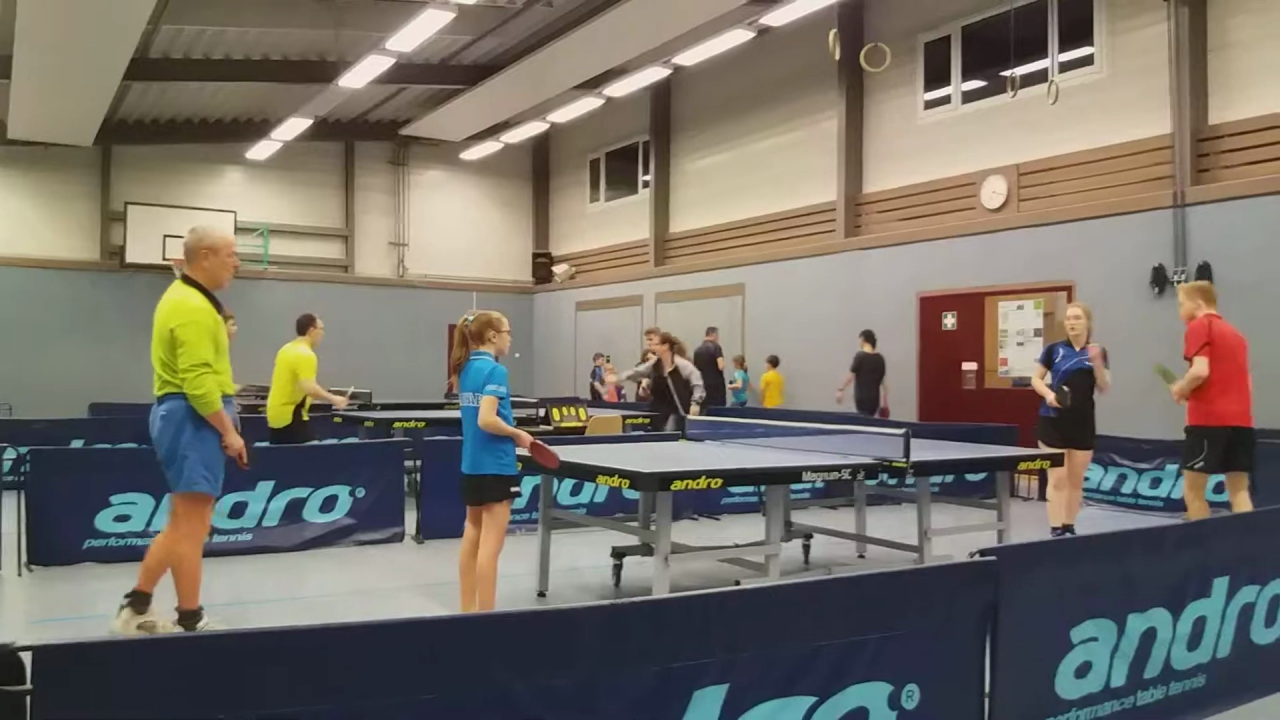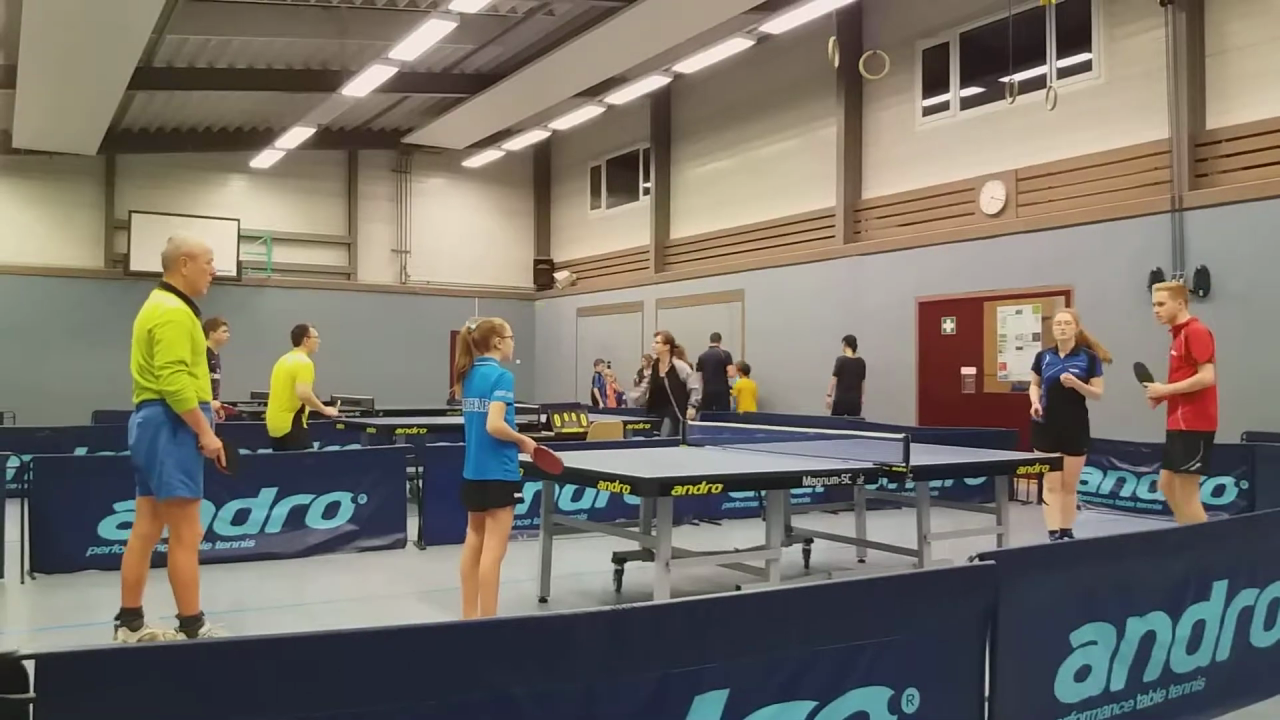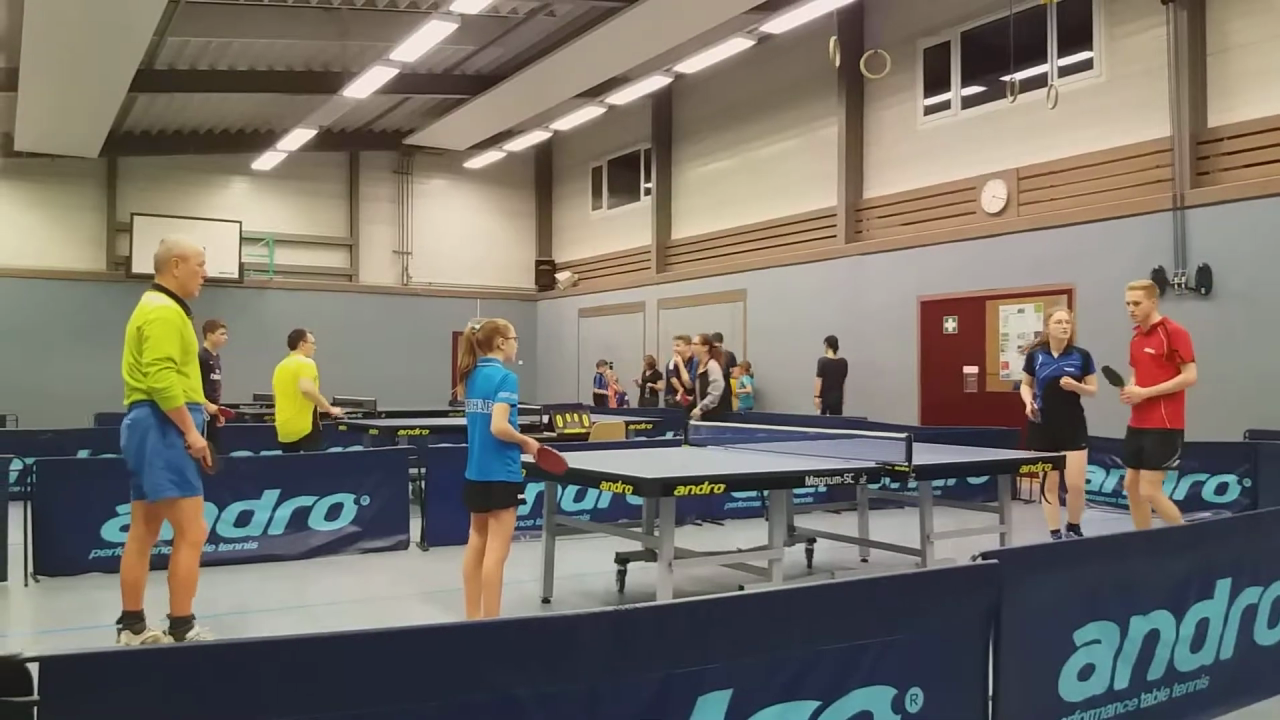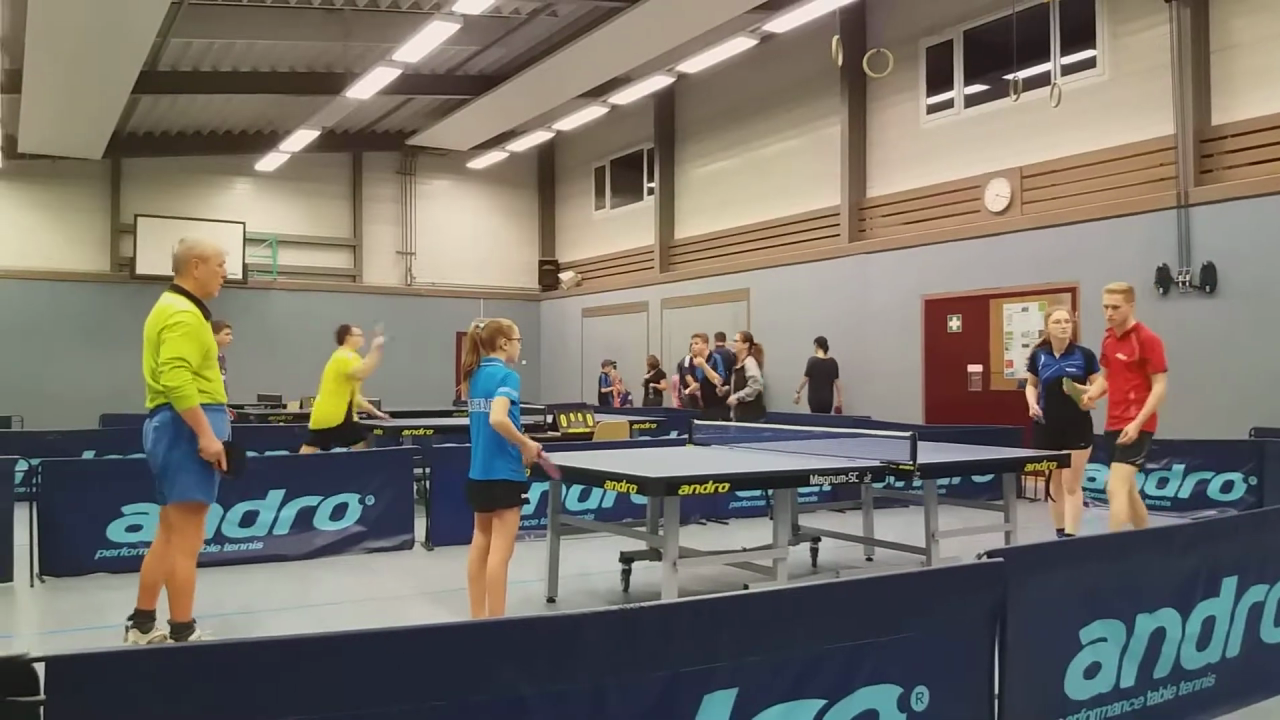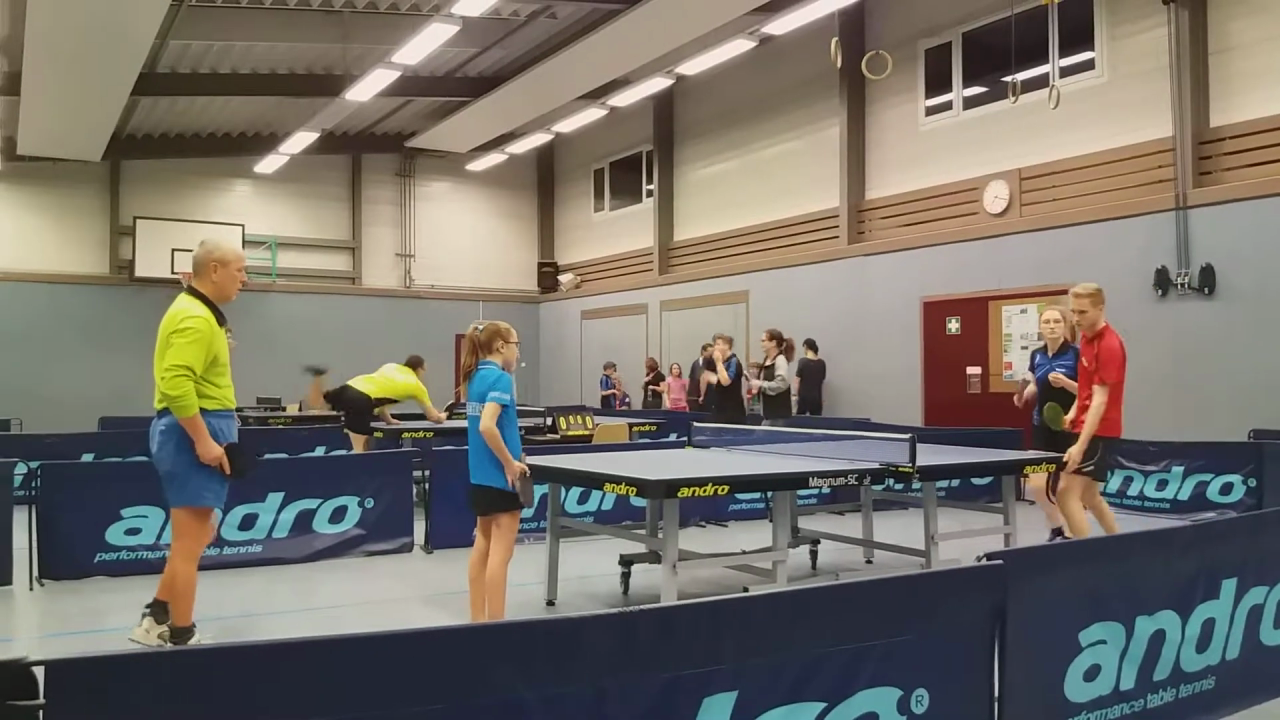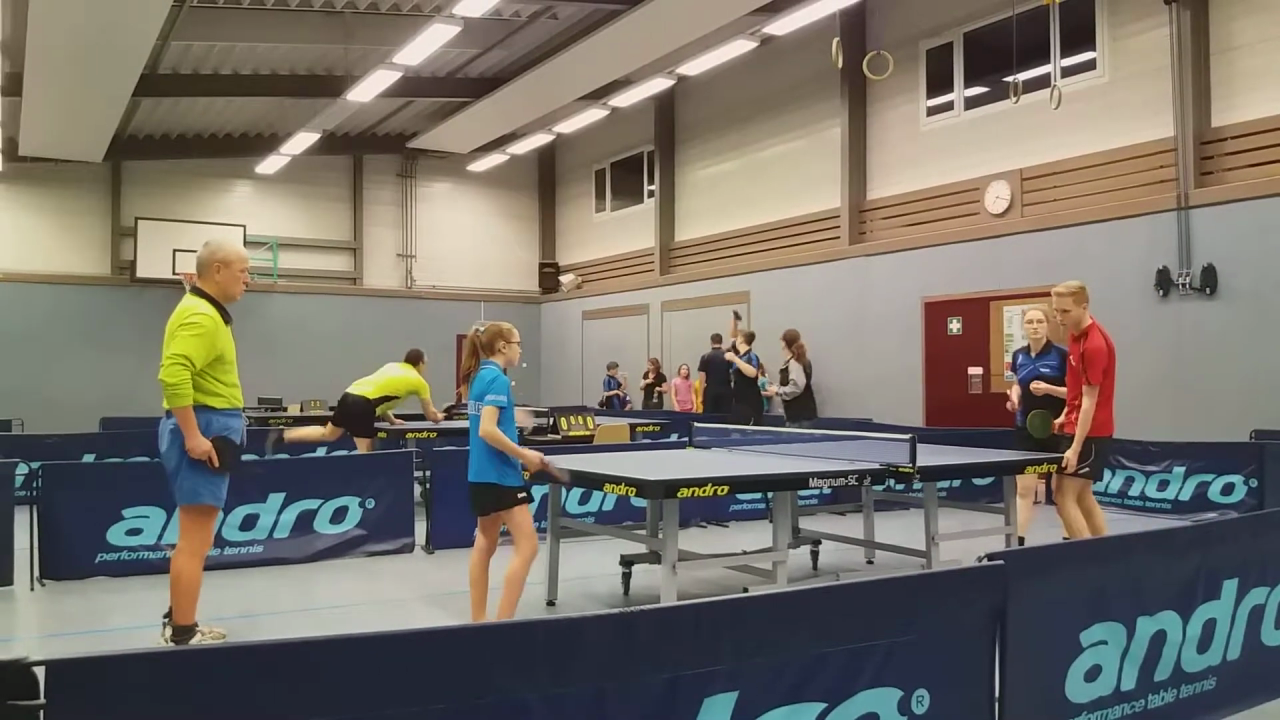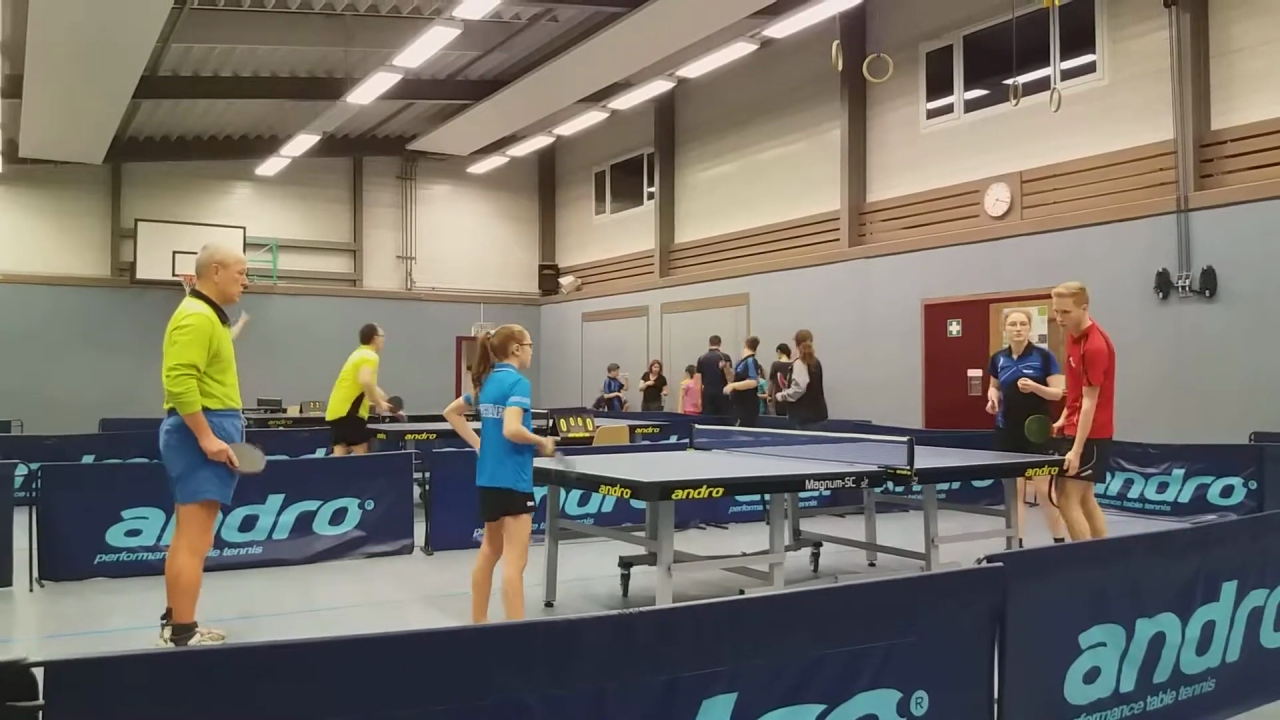
dt=0.4s
person 1, frame 1
left shoulder: (180, 296)
right shoulder: (194, 309)
right elbow: (198, 382)
left wrist: (222, 419)
right wrist: (227, 431)
left hip: (176, 415)
right hip: (194, 420)
left knee: (181, 523)
right knee: (192, 527)
left ankle: (135, 608)
right ankle: (189, 621)
person 1, frame 2
left shoulder: (161, 305)
right shoulder: (173, 311)
right elbow: (174, 383)
left wrist: (201, 423)
right wrist: (205, 432)
left hip: (156, 424)
right hip: (172, 426)
left knee: (146, 530)
right knee: (186, 535)
left ankle: (129, 624)
right ankle: (192, 628)
person 1, frame 3
left shoulder: (154, 307)
right shoulder: (164, 310)
right elbow: (161, 379)
left wrist: (189, 423)
right wrist: (191, 431)
left hip: (150, 426)
right hip: (163, 427)
left knee: (143, 534)
right knee: (192, 533)
left ankle: (132, 626)
right ankle: (181, 630)
person 1, frame 4
left shoulder: (173, 306)
right shoulder: (184, 314)
right elbow: (175, 379)
right wrist: (206, 434)
left hip: (179, 428)
right hip: (188, 430)
left knee: (168, 537)
right knee: (187, 541)
left ankle: (141, 625)
right ankle: (182, 635)
person 1, frame 5
left shoulder: (196, 311)
right shoulder: (195, 319)
right elbow: (176, 385)
right wrist: (203, 441)
left hip: (196, 432)
right hip: (194, 434)
left knee: (196, 536)
right knee: (189, 543)
left ankle: (157, 617)
right ankle: (180, 638)
person 1, frame 6
left shoulder: (204, 311)
right shoulder: (201, 316)
right elbow: (172, 374)
right wrist: (191, 434)
left hip: (207, 429)
right hip: (202, 431)
left knee: (190, 539)
right knee: (196, 542)
left ankle: (177, 623)
right ankle: (182, 637)
person 1, frame 7
left shoulder: (206, 315)
right shoulder: (197, 316)
right elbow: (179, 382)
right wrist: (207, 437)
left hip: (208, 431)
right hip: (202, 433)
left knee: (185, 536)
right knee: (196, 541)
left ankle: (173, 623)
right ankle: (182, 636)
person 2, frame 1
left shoulder: (466, 369)
right shoulder: (495, 370)
right elbow: (486, 419)
left wrist: (510, 433)
right wrist: (518, 434)
left hip: (471, 466)
right hip: (496, 467)
left knee: (472, 538)
right knee: (490, 545)
left ankle: (468, 609)
right ankle: (485, 613)
person 2, frame 2
left shoulder: (469, 376)
right shoulder: (501, 376)
right elbow: (495, 425)
left wrist: (513, 440)
right wrist: (522, 440)
left hip: (473, 471)
right hip: (498, 472)
left knee: (473, 544)
right knee: (493, 550)
left ankle: (470, 615)
right ankle: (487, 619)
person 2, frame 3
left shoulder: (472, 376)
right shoulder: (505, 377)
right elbow: (499, 427)
left wrist: (518, 440)
right wrist: (526, 442)
left hip: (475, 473)
right hip: (501, 474)
left knee: (476, 545)
right knee: (496, 552)
left ankle: (473, 617)
right ankle: (490, 621)
person 2, frame 4
left shoulder: (476, 375)
right shoulder: (507, 376)
right elbow: (498, 418)
right wrist: (526, 446)
left hip: (480, 472)
right hip: (505, 473)
left knee: (481, 544)
right knee: (500, 550)
left ankle: (478, 616)
right ankle: (495, 621)
person 2, frame 5
left shoulder: (475, 377)
right shoulder: (499, 378)
right elbow: (487, 426)
right wrist: (511, 464)
left hip: (480, 476)
right hip: (501, 476)
left knee: (483, 548)
right knee: (500, 554)
left ankle: (478, 620)
right ankle: (494, 624)
person 2, frame 6
left shoulder: (478, 376)
right shoulder: (497, 379)
right elbow: (487, 430)
left wrist: (511, 416)
right wrist: (525, 455)
left hip: (482, 475)
right hip: (501, 476)
left knee: (484, 545)
right knee: (527, 547)
left ankle: (478, 620)
right ankle: (504, 622)
person 2, frame 7
left shoulder: (486, 382)
right shoulder: (518, 382)
left elbow: (451, 412)
right elbow: (511, 430)
right wrist: (541, 441)
left hip: (488, 478)
right hip: (512, 481)
left knee: (489, 552)
right knee: (514, 560)
left ankle: (478, 623)
person 3, frame 1
left shoulder: (1198, 327)
right shoulder: (1234, 333)
left elbow: (1200, 371)
left wrist: (1180, 390)
left hip: (1208, 419)
right hip: (1240, 420)
left knee: (1194, 490)
right knee: (1239, 491)
person 3, frame 2
left shoulder: (1196, 332)
right shoulder: (1180, 334)
left elbow: (1206, 377)
left wrist: (1167, 390)
right wrist: (1163, 394)
left hip: (1192, 425)
right hip: (1180, 424)
left knee: (1184, 493)
right knee: (1167, 486)
person 3, frame 3
left shoulder: (1174, 333)
right shoulder: (1136, 337)
left elbow: (1189, 376)
left wrist: (1146, 392)
right wrist: (1130, 390)
left hip: (1164, 425)
right hip: (1138, 423)
left knee: (1151, 493)
right knee: (1132, 487)
person 3, frame 4
left shoulder: (1148, 339)
right shoulder: (1108, 338)
left elbow: (1160, 387)
left wrist: (1136, 424)
right wrist: (1091, 394)
left hip: (1136, 427)
right hip: (1116, 425)
left knee: (1116, 488)
right knee: (1128, 490)
person 3, frame 5
left shoulder: (1109, 345)
right shoulder: (1087, 337)
left elbow: (1100, 400)
left wrist: (1080, 445)
right wrist: (1073, 412)
left hip: (1097, 432)
right hip: (1086, 427)
left knee: (1067, 496)
right knee: (1089, 495)
person 3, frame 6
left shoulder: (1094, 344)
right shoulder: (1077, 334)
left elbow: (1089, 401)
left wrist: (1075, 448)
right wrist: (1064, 415)
left hip: (1089, 432)
right hip: (1077, 427)
left knee: (1064, 497)
right knee: (1083, 497)
person 3, frame 7
left shoulder: (1095, 346)
right shoulder: (1074, 335)
left elbow: (1090, 402)
left wrist: (1076, 451)
right wrist: (1064, 418)
left hip: (1090, 434)
right hip: (1076, 429)
left knee: (1067, 500)
right knee: (1084, 499)
person 4, frame 1
left shoulder: (1098, 352)
right shoulder: (1054, 350)
left elbow: (1104, 388)
right elbow: (1036, 379)
left wrist: (1098, 362)
right wrist: (1048, 394)
left hip: (1083, 422)
right hip: (1054, 421)
left knee: (1076, 481)
right knee: (1057, 480)
left ankle: (1069, 528)
right ankle: (1056, 530)
person 4, frame 2
left shoulder: (1089, 358)
right shoulder: (1043, 357)
left elbow: (1098, 394)
right elbow: (1034, 385)
left wrist: (1076, 383)
right wrist: (1035, 402)
left hip: (1076, 428)
right hip: (1046, 427)
left knee: (1070, 485)
right knee: (1051, 483)
left ankle: (1067, 533)
right ankle: (1055, 534)
person 4, frame 3
left shoulder: (1082, 356)
right shoulder: (1035, 356)
left elbow: (1093, 390)
right elbow: (1026, 384)
left wrist: (1075, 386)
right wrist: (1029, 402)
left hip: (1073, 427)
right hip: (1042, 427)
left knee: (1075, 485)
right knee: (1049, 484)
left ankle: (1074, 528)
right ankle: (1055, 534)
person 4, frame 4
left shoulder: (1085, 355)
right shoulder: (1038, 356)
right elbow: (1031, 385)
left wrist: (1081, 389)
right wrist: (1032, 405)
left hip: (1077, 426)
right hip: (1046, 426)
left knee: (1071, 485)
right knee: (1054, 484)
left ankle: (1070, 536)
right ankle: (1060, 533)
person 4, frame 5
left shoulder: (1077, 355)
right shoulder: (1036, 356)
left wrist: (1066, 382)
right wrist: (1024, 395)
left hip: (1070, 428)
right hip: (1042, 427)
right knee: (1037, 486)
left ankle: (1070, 538)
right ankle: (1056, 529)
person 4, frame 6
left shoulder: (1061, 355)
right shoulder: (1018, 356)
left wrist: (1048, 389)
right wrist: (1014, 398)
right hip: (1026, 429)
right knee: (1024, 489)
right ankle: (1018, 541)
person 4, frame 7
left shoulder: (1044, 356)
right shoulder: (997, 359)
left elbow: (1057, 392)
left wrist: (1034, 387)
right wrist: (992, 400)
right hip: (1008, 431)
left knee: (1044, 491)
right knee: (1013, 491)
left ankle: (1059, 542)
right ankle: (1016, 543)
